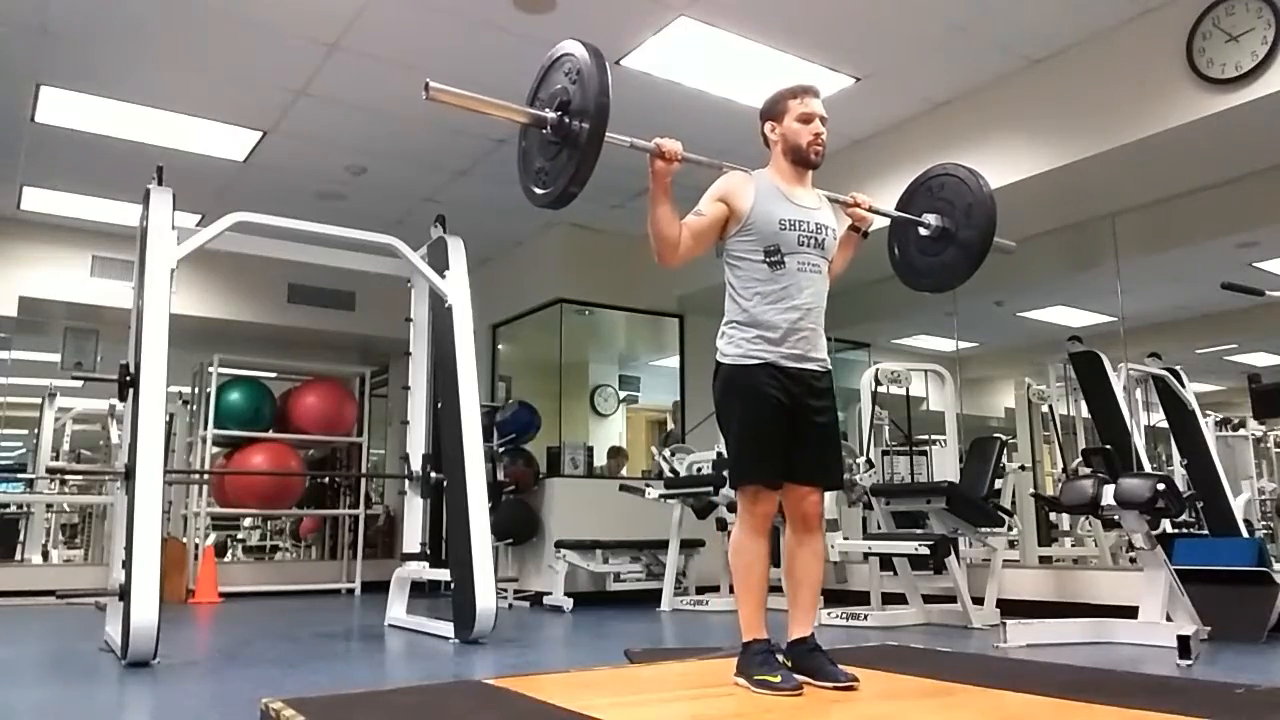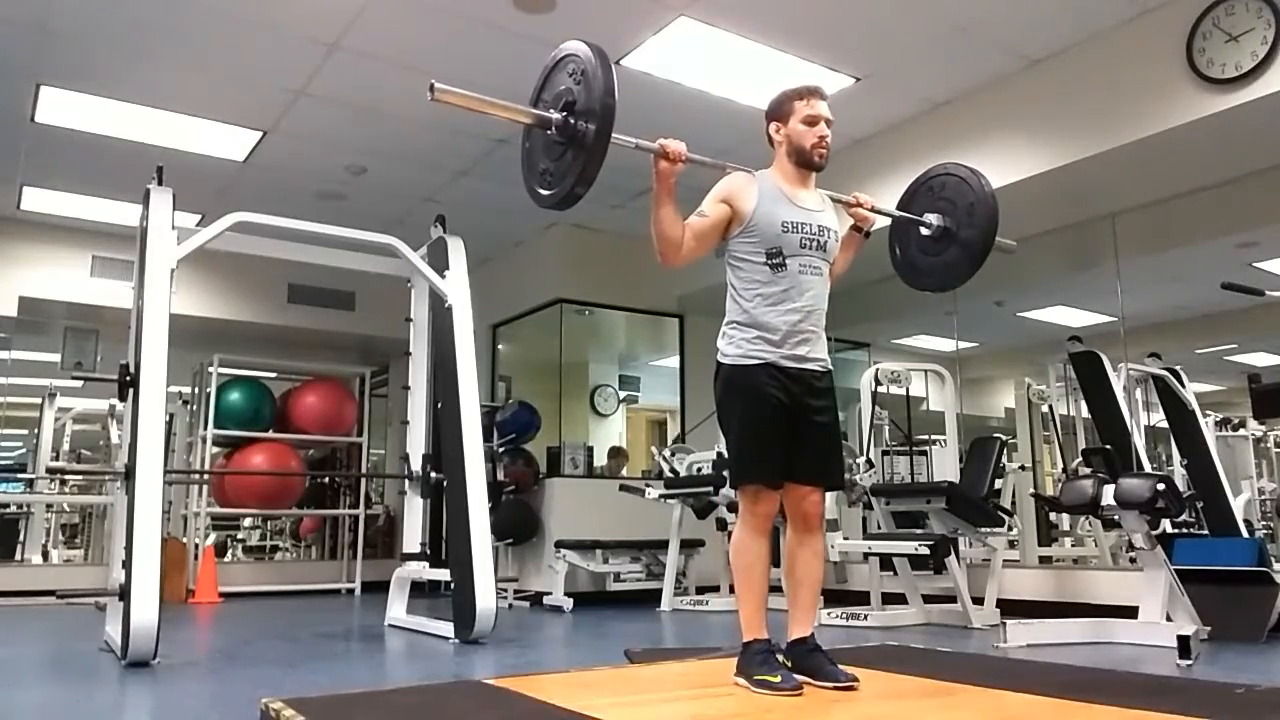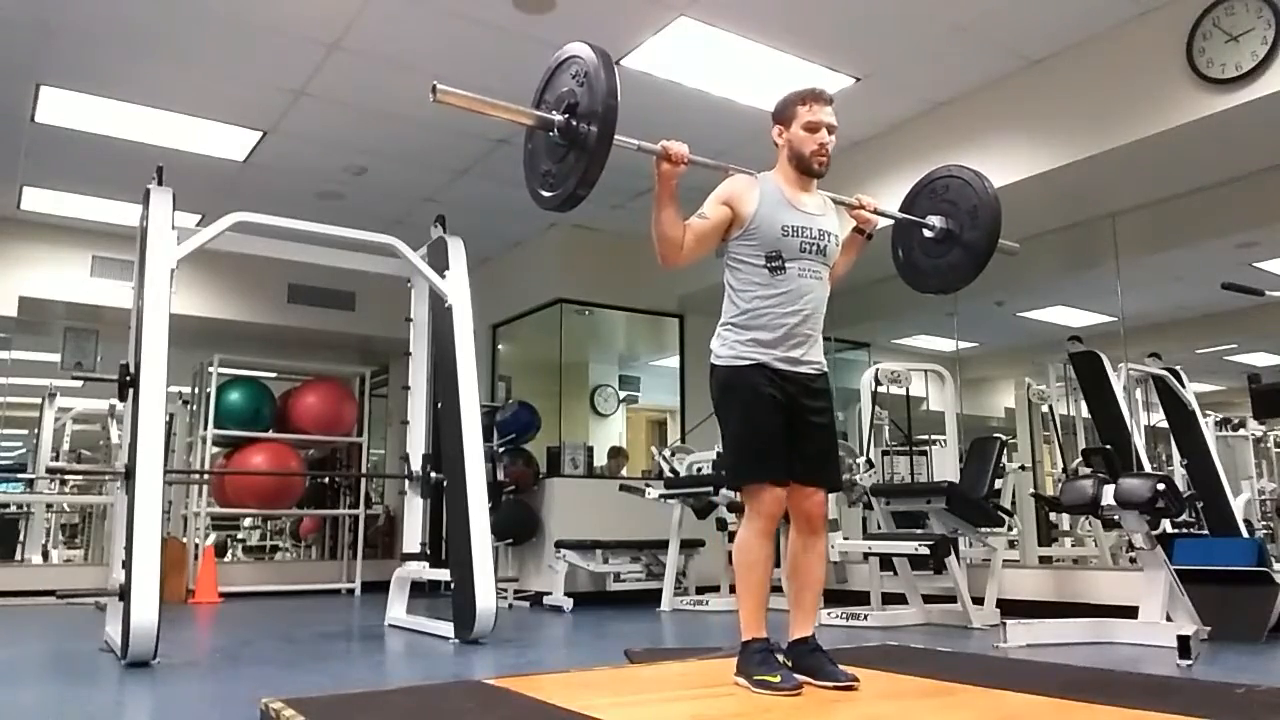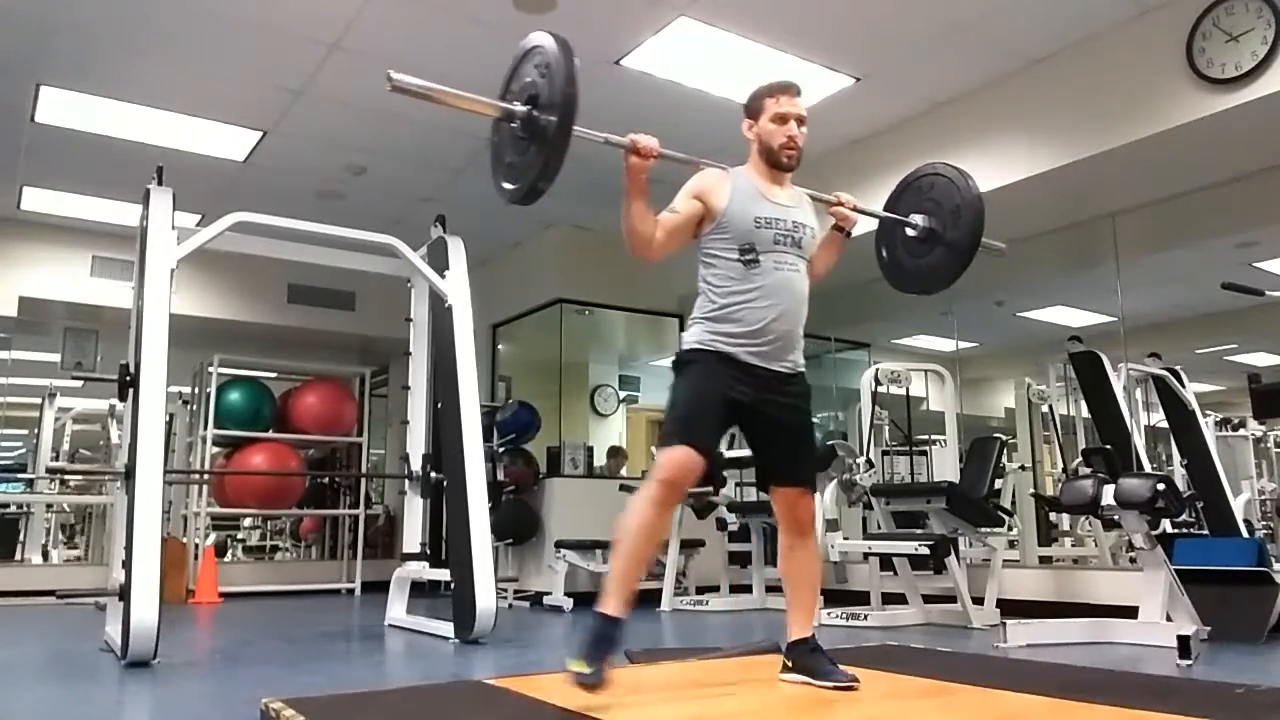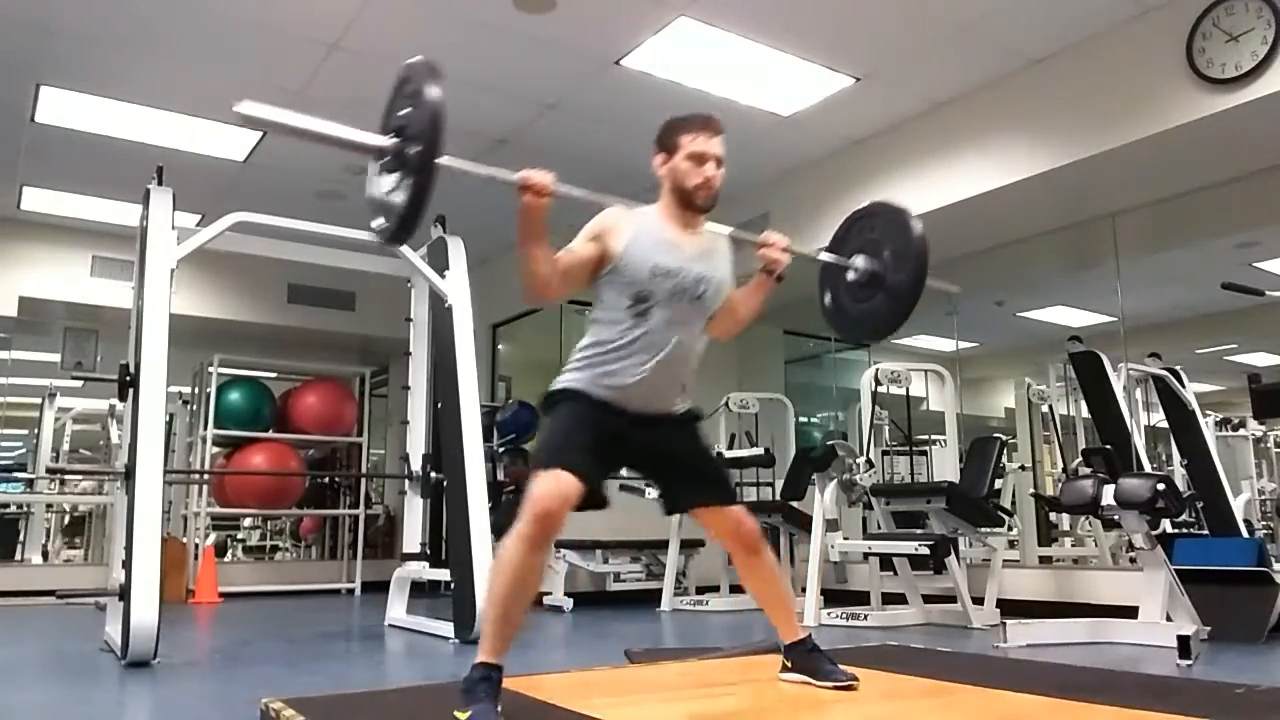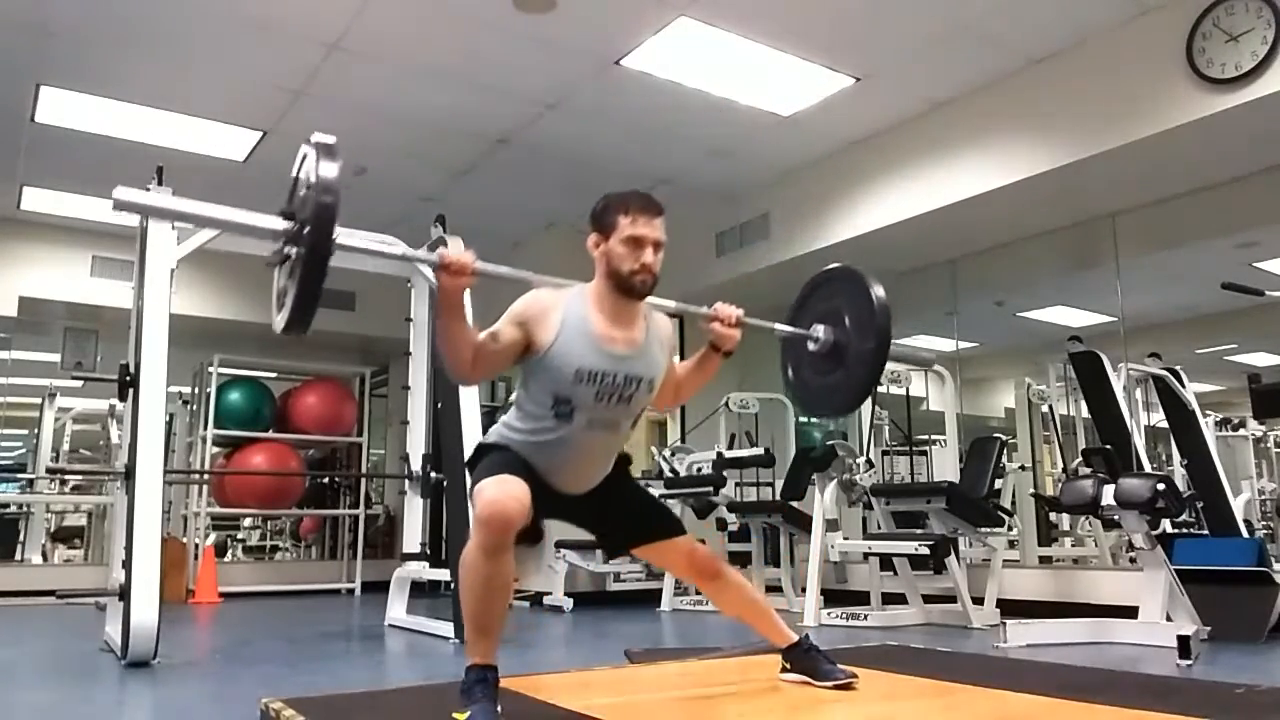
dt=0.4s
person 1, frame 1
left shoulder: (824, 207)
right shoulder: (739, 190)
right elbow: (671, 251)
left wrist: (857, 231)
right wrist: (660, 182)
left hip: (812, 369)
right hip: (752, 365)
left knee: (808, 509)
right knee: (758, 505)
left ankle: (802, 643)
right ankle: (755, 648)
person 1, frame 2
left shoulder: (827, 208)
right shoulder: (741, 190)
right elbow: (674, 251)
left wrist: (859, 230)
right wrist: (664, 182)
left hip: (813, 370)
right hip: (753, 366)
left knee: (809, 509)
right knee: (759, 506)
left ankle: (802, 644)
right ankle: (755, 648)
person 1, frame 3
left shoulder: (828, 210)
right shoulder: (742, 193)
right elbow: (674, 252)
left wrist: (861, 234)
right wrist: (665, 184)
left hip: (808, 373)
right hip: (748, 367)
left knee: (812, 509)
right knee: (766, 504)
left ankle: (802, 644)
right ankle: (754, 647)
person 1, frame 4
left shoulder: (805, 206)
right shoulder: (715, 186)
right elbow: (647, 245)
left wrist: (839, 231)
right wrist: (635, 178)
left hip: (784, 372)
right hip: (716, 357)
left knee: (798, 510)
right knee: (671, 475)
left ankle: (801, 646)
right ankle: (606, 626)
person 1, frame 5
left shoulder: (719, 248)
right shoulder: (620, 226)
left elbow: (720, 323)
right elbow: (543, 288)
left wrist: (769, 273)
right wrist: (533, 217)
left hip: (667, 414)
right hip: (591, 399)
left knee: (742, 532)
right knee: (545, 507)
left ankle: (798, 651)
person 1, frame 6
left shoulder: (661, 331)
right shoulder: (544, 310)
left elbow: (667, 395)
right elbow: (467, 368)
left wrist: (717, 347)
right wrist: (450, 296)
left hip: (597, 478)
right hip: (517, 456)
left knee: (701, 563)
right knee: (499, 513)
left ankle: (797, 652)
